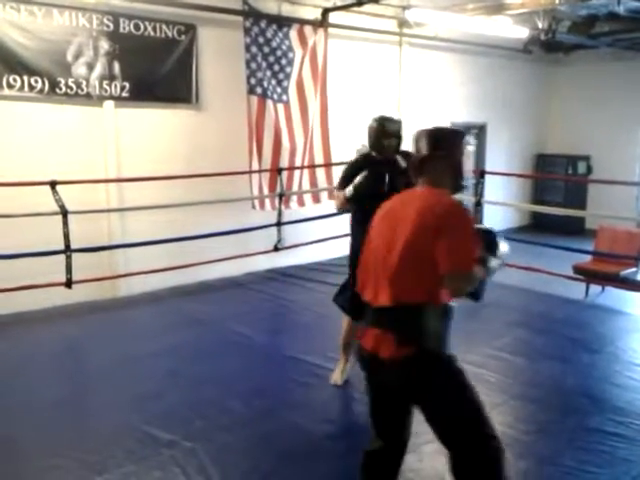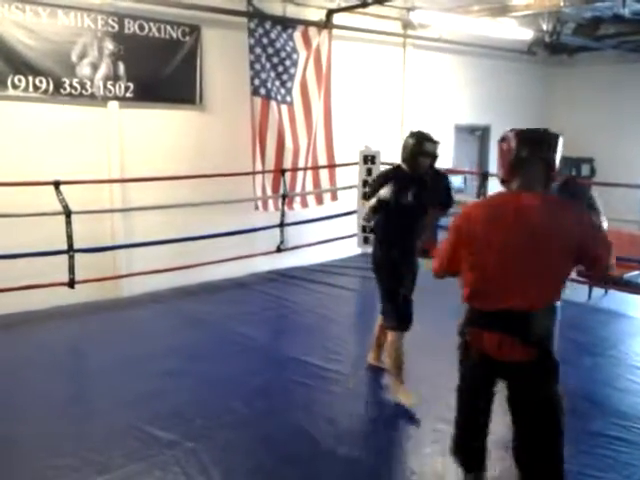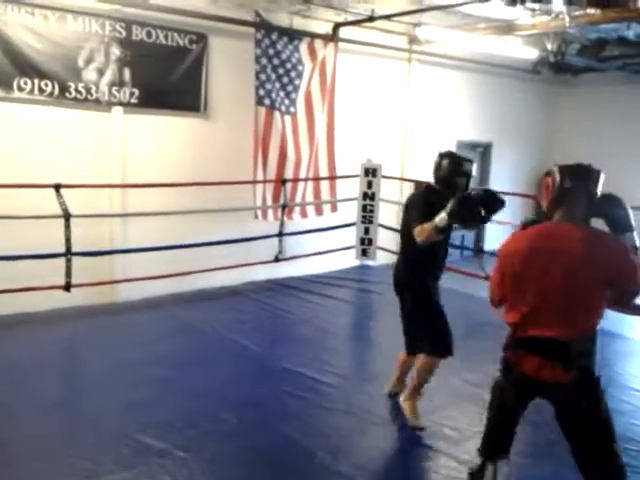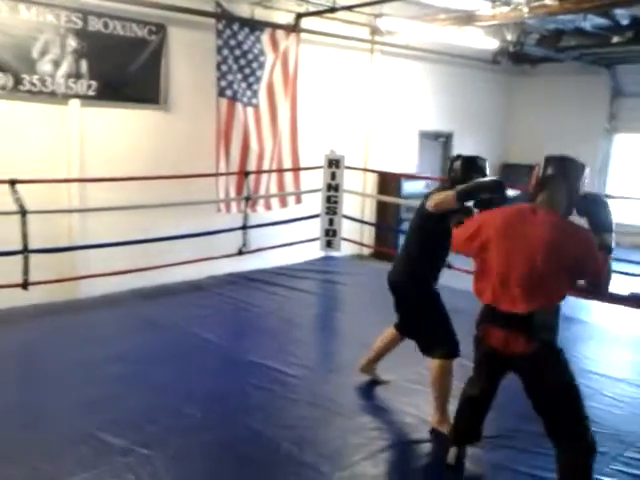
dt=0.4s
person 1, frame 1
left shoulder: (388, 207)
right shoulder: (449, 209)
right elbow: (459, 284)
right wrist: (488, 258)
left hip: (375, 339)
right hip: (416, 347)
left knee: (387, 436)
right knee: (478, 447)
person 1, frame 2
left shoulder: (474, 213)
right shoulder: (568, 216)
left elbow: (441, 269)
right elbow: (602, 264)
right wrist: (590, 216)
left hip: (478, 335)
right hip: (529, 344)
left knee: (472, 403)
right knee: (541, 449)
person 1, frame 3
left shoulder: (518, 243)
right shoulder: (607, 247)
left elbow: (498, 299)
left hip: (521, 356)
right hip: (570, 367)
left knee: (504, 406)
person 1, frame 4
left shoulder: (498, 218)
right shoulder: (575, 237)
left elbow: (457, 240)
right elbow: (601, 283)
right wrist: (603, 236)
left hip: (492, 329)
right hip: (534, 341)
left knee: (478, 389)
right knee: (572, 434)
left ankle: (456, 448)
person 2, frame 1
left shoulder: (403, 162)
right shoulder: (359, 166)
right elbow: (340, 202)
right wrist: (357, 186)
right knee: (355, 306)
right ankle: (343, 360)
person 2, frame 2
left shoulder: (426, 181)
right shoulder: (387, 178)
left elbow: (435, 212)
right elbow: (368, 214)
left wrist: (440, 200)
right wrist: (384, 196)
left hip: (408, 255)
right hip: (387, 257)
left knee: (391, 311)
right knee: (399, 321)
left ankle: (375, 355)
right ankle: (398, 385)
person 2, frame 3
left shoulder: (445, 197)
right shoulder: (422, 199)
left elbow: (468, 222)
right elbow: (421, 236)
left wrist: (481, 209)
right wrist: (448, 215)
left hip: (425, 278)
right hip: (412, 279)
left knee: (422, 338)
right knee: (436, 344)
left ankle: (398, 384)
right ankle: (409, 398)
person 2, frame 4
right shoulder: (439, 197)
right elbow: (434, 204)
right wrist: (474, 188)
left hip: (404, 276)
right hip: (415, 281)
left knee: (405, 326)
right knee: (445, 349)
left ankle: (368, 364)
right ankle: (440, 419)
